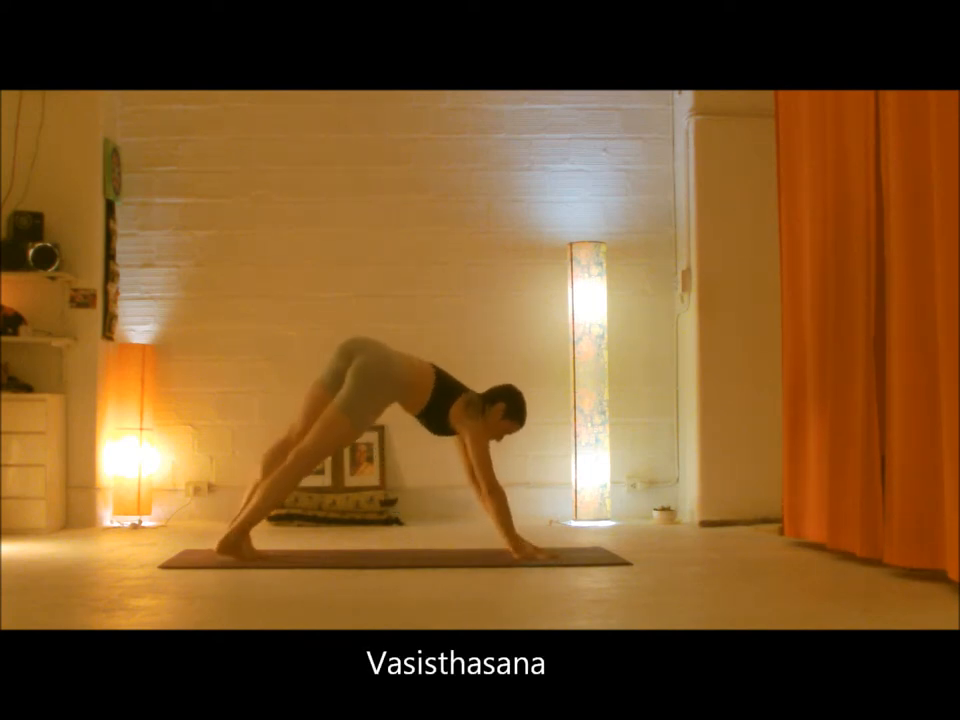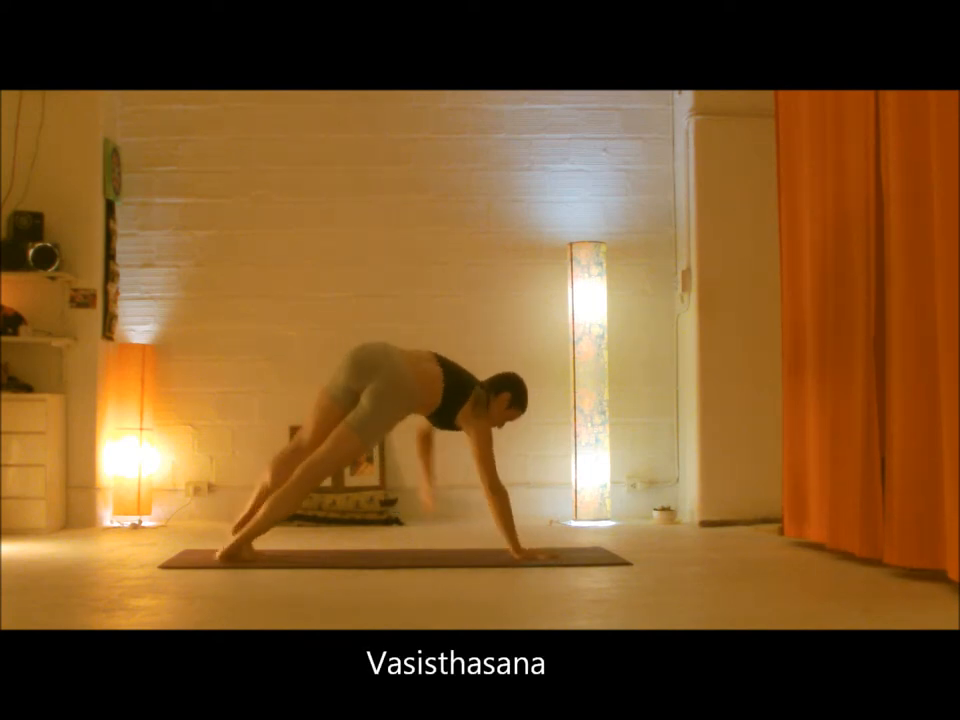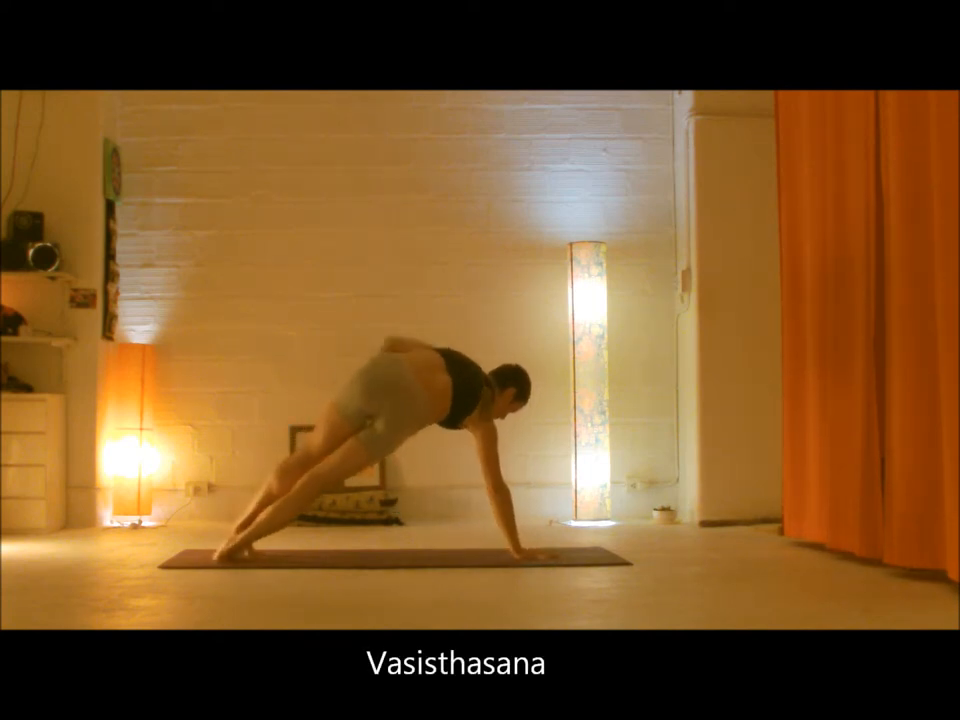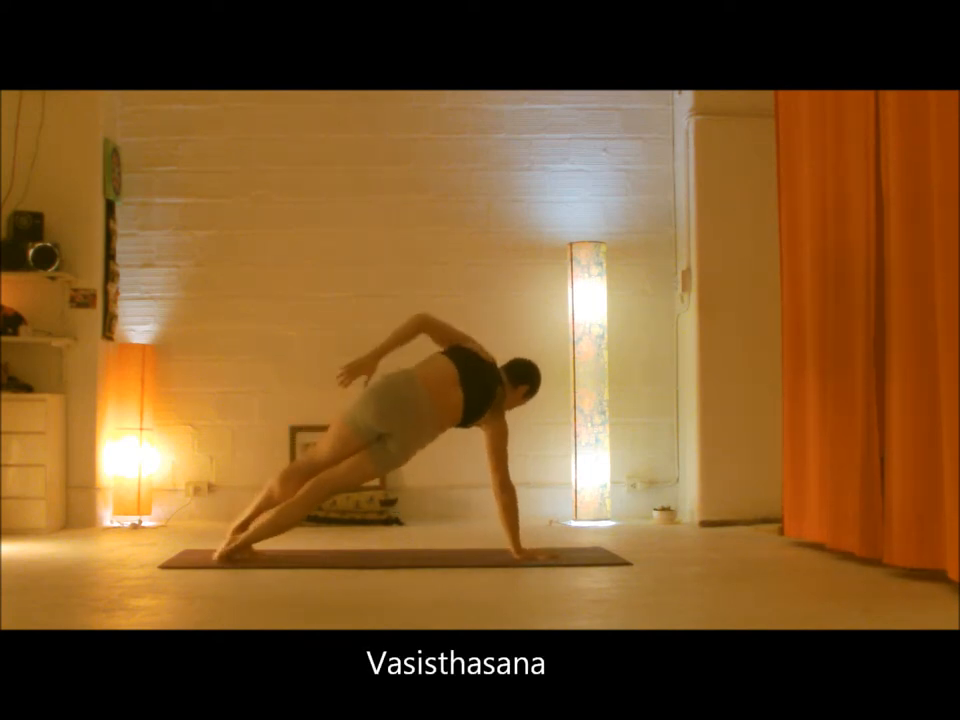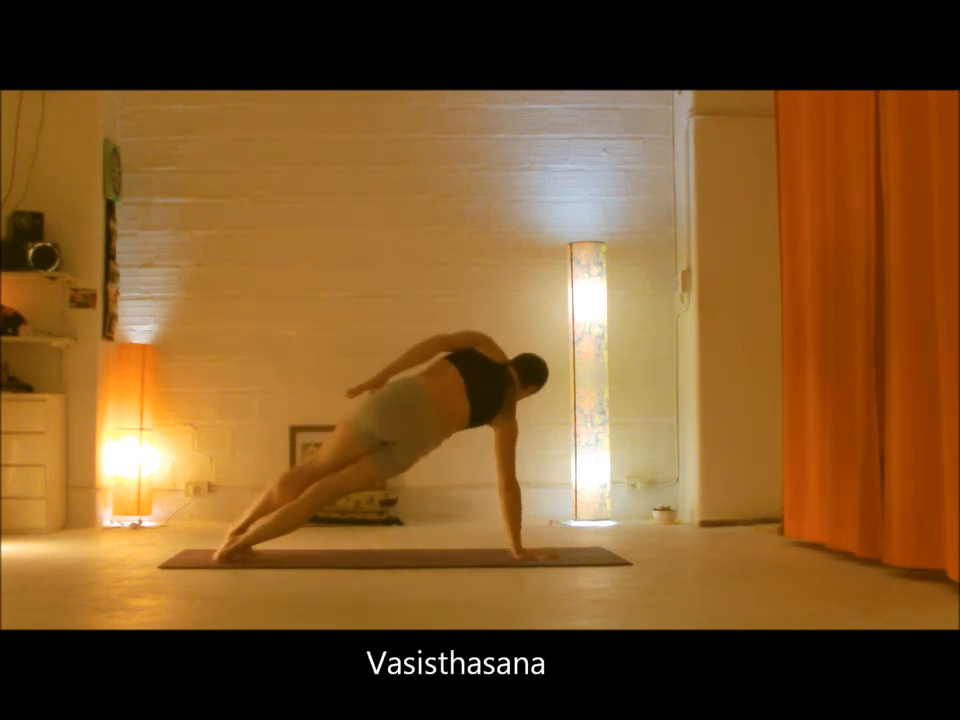
dt=0.3s
person 1, frame 1
left shoulder: (464, 408)
right shoulder: (473, 419)
left elbow: (474, 477)
right elbow: (491, 488)
left wrist: (509, 533)
right wrist: (515, 546)
left hip: (356, 352)
right hip: (374, 376)
left knee: (294, 440)
right knee: (303, 458)
left ankle: (239, 526)
right ankle: (233, 537)
person 1, frame 2
left shoulder: (458, 383)
right shoulder: (478, 415)
left elbow: (424, 430)
right elbow: (493, 487)
left wrist: (427, 478)
right wrist: (517, 548)
left hip: (366, 356)
right hip: (390, 389)
left knee: (303, 447)
right knee: (311, 471)
left ankle: (242, 525)
right ankle: (237, 543)
person 1, frame 3
left shoulder: (457, 364)
right shoulder: (483, 417)
left elbow: (391, 341)
right elbow: (496, 487)
right wrist: (517, 548)
left hip: (376, 375)
right hip: (399, 413)
left knee: (307, 457)
right knee: (315, 481)
left ankle: (242, 526)
right ankle: (237, 543)
person 1, frame 4
left shoulder: (474, 348)
right shoulder: (495, 419)
left elbow: (421, 319)
right elbow: (502, 485)
left wrist: (371, 357)
right wrist: (517, 547)
left hip: (391, 394)
right hip: (410, 433)
left knee: (310, 466)
right knee: (319, 488)
left ankle: (241, 525)
right ankle: (240, 541)
person 1, frame 5
left shoulder: (487, 347)
right shoulder: (506, 418)
left elbow: (438, 342)
right elbow: (508, 484)
left wrist: (380, 378)
right wrist: (518, 547)
left hip: (396, 402)
right hip: (414, 439)
left knee: (312, 469)
right knee: (321, 492)
left ankle: (239, 527)
right ankle: (239, 542)
